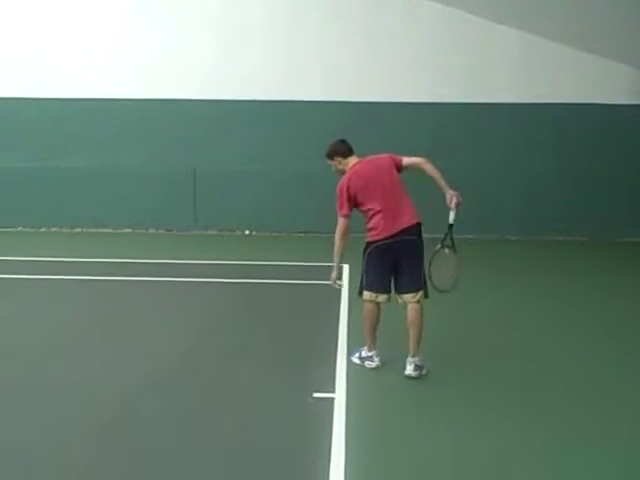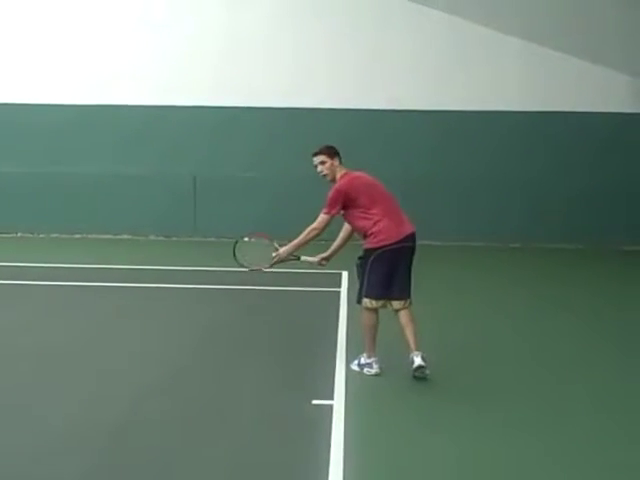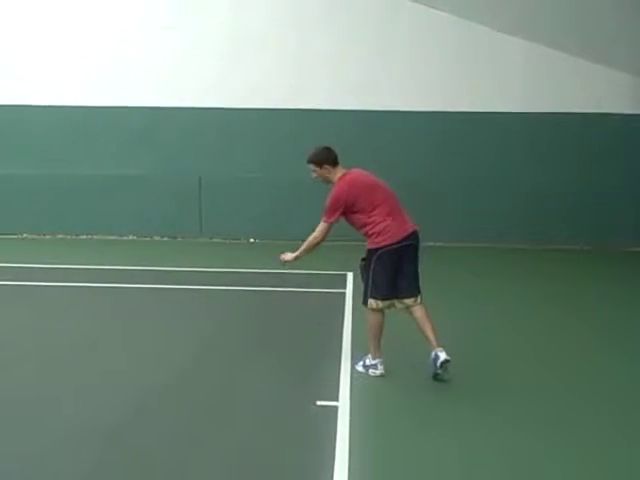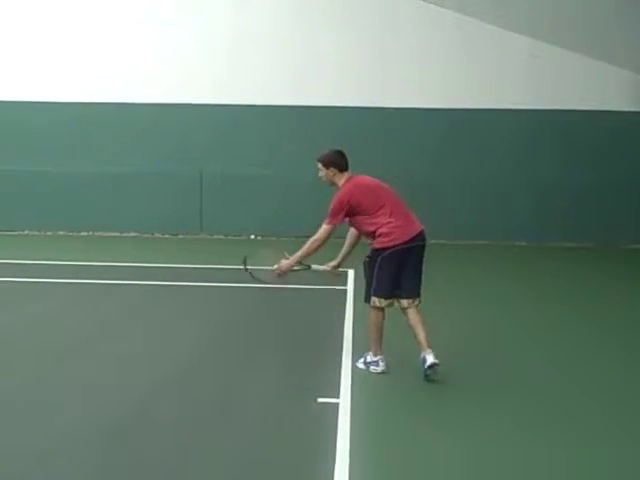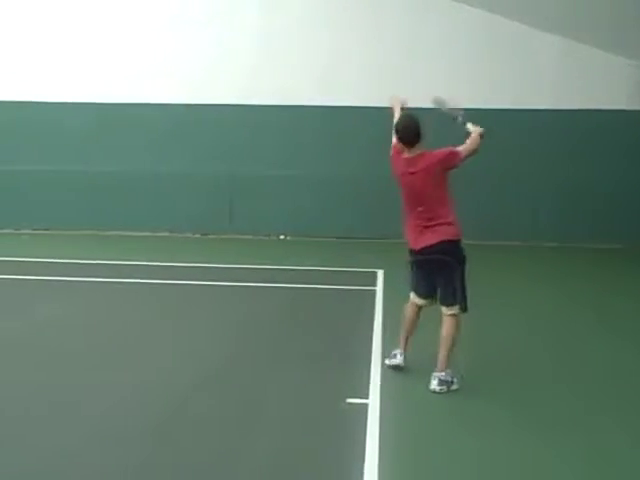
dt=1s
person 1, frame 1
left shoulder: (345, 183)
right shoulder: (384, 160)
left elbow: (342, 230)
right elbow: (422, 162)
left wrist: (336, 267)
right wrist: (448, 191)
left hip: (380, 239)
right hip: (409, 231)
left knee: (371, 297)
right knee: (414, 299)
left ankle: (370, 353)
right ankle: (413, 360)
person 1, frame 2
left shoulder: (341, 187)
right shoulder: (357, 180)
left elbow: (317, 228)
right elbow: (351, 223)
left wrist: (289, 249)
right wrist: (329, 254)
left hip: (382, 244)
right hip: (405, 238)
left knee: (369, 303)
right knee: (401, 303)
left ankle: (370, 360)
right ankle: (416, 355)
person 1, frame 3
left shoulder: (339, 192)
right shoulder: (358, 175)
left elbow: (319, 235)
right elbow: (382, 203)
left wrist: (295, 255)
left hip: (384, 244)
right hip: (408, 235)
left knee: (375, 304)
right knee: (412, 299)
left ankle: (374, 361)
right ankle: (437, 351)
person 1, frame 4
left shoulder: (344, 195)
right shoulder: (363, 182)
left elbow: (321, 238)
left wrist: (291, 262)
right wrist: (339, 260)
left hip: (391, 243)
right hip: (416, 237)
left knee: (377, 302)
right knee: (409, 302)
left ankle: (375, 358)
right ankle: (427, 353)
person 1, frame 5
left shoulder: (397, 162)
right shoulder: (437, 160)
left elbow: (397, 141)
right elbow: (473, 144)
left wrist: (397, 110)
right wrist: (474, 131)
left hip: (418, 246)
right hip: (446, 243)
left knee: (416, 300)
right knee: (451, 311)
left ankle: (399, 353)
right ankle: (441, 374)
